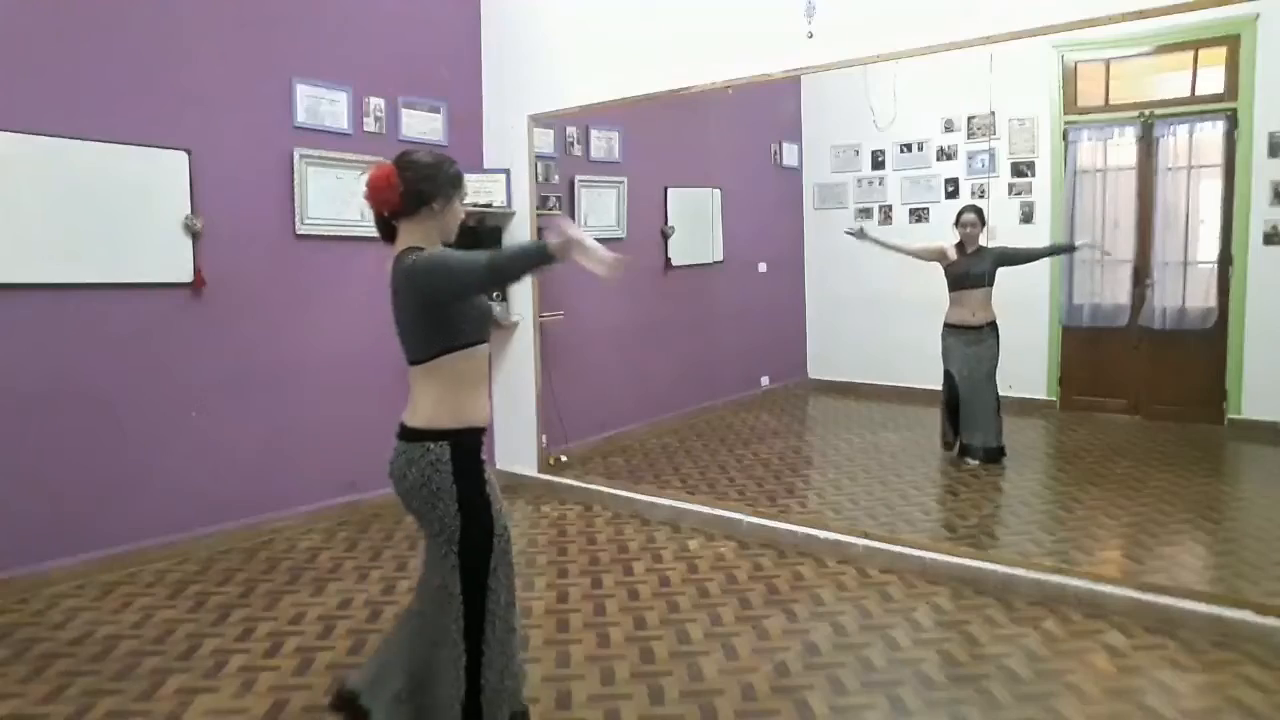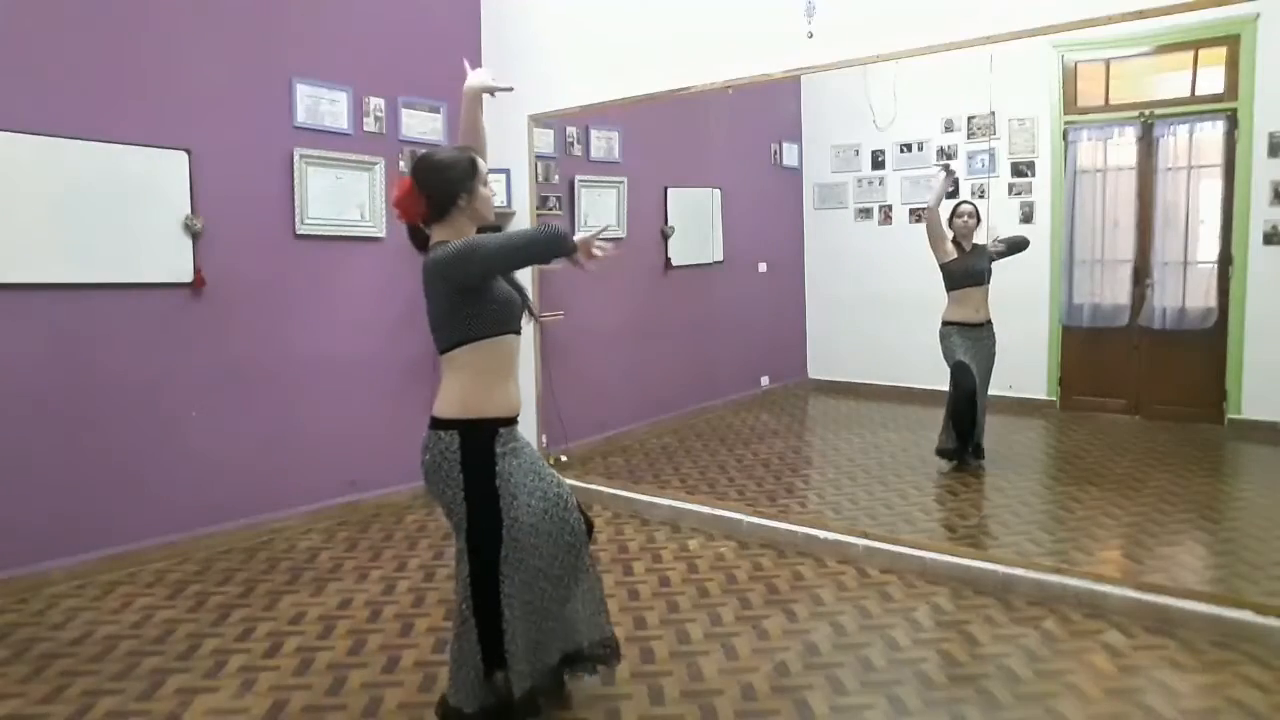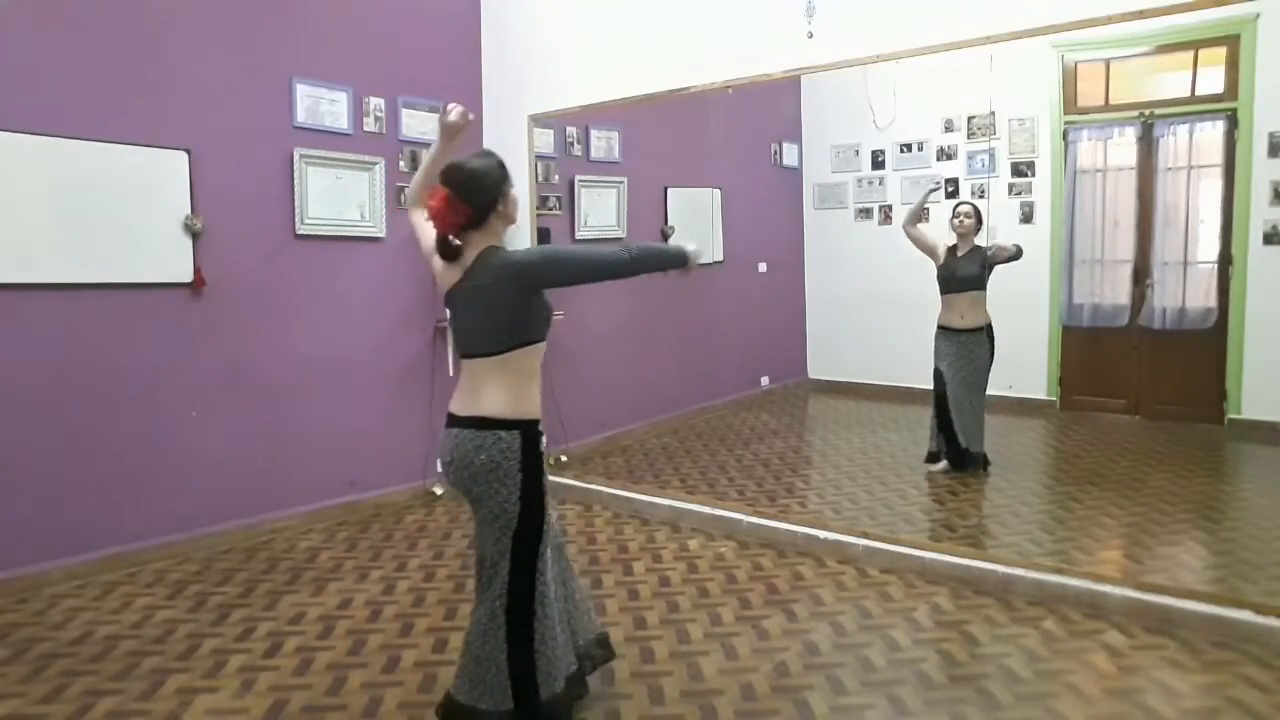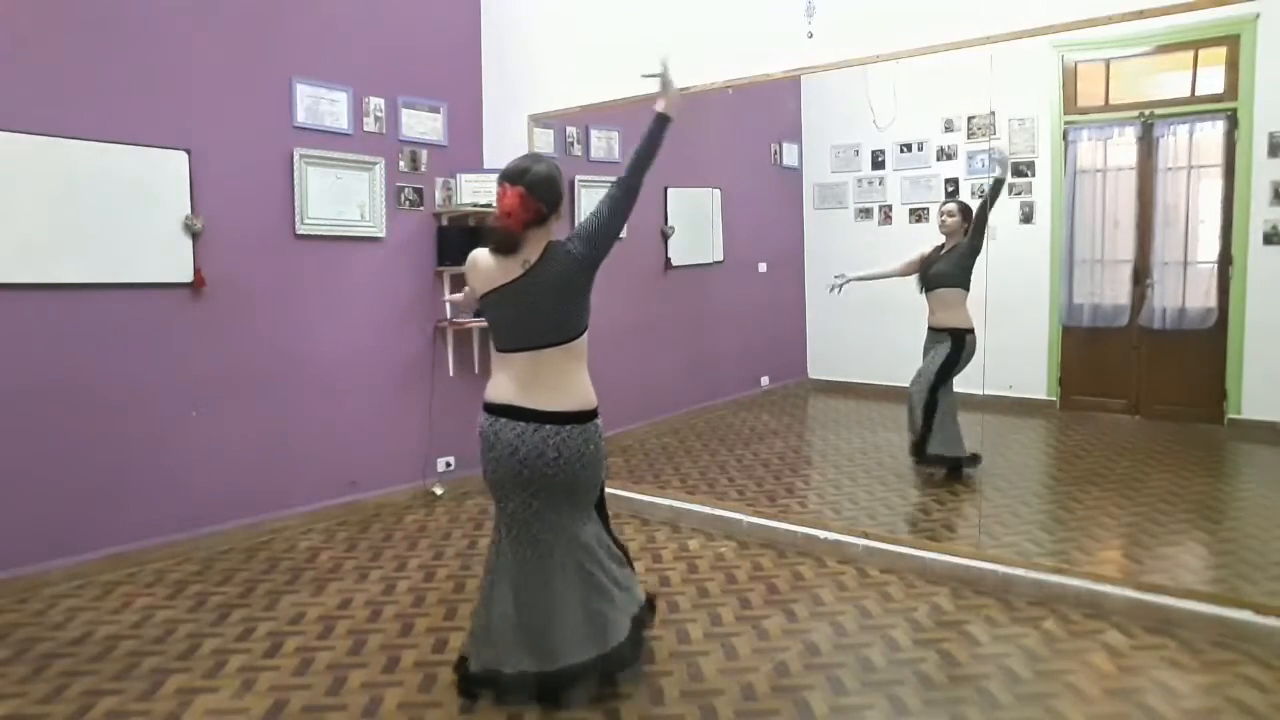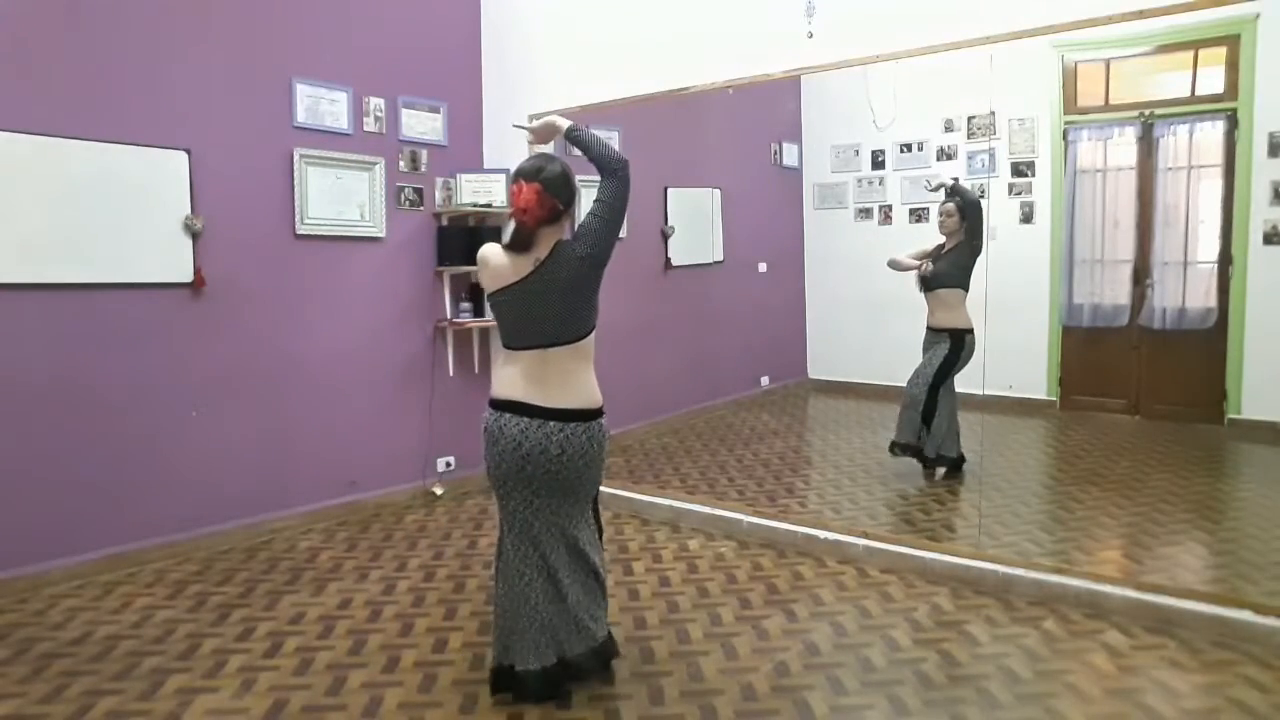
dt=0.7s
person 1, frame 1
left shoulder: (416, 263)
right shoulder: (427, 268)
right elbow: (484, 272)
right wrist: (557, 242)
left hip: (438, 446)
right hip: (447, 454)
left knee: (456, 574)
right knee: (477, 586)
person 1, frame 2
left shoulder: (464, 252)
right shoulder: (451, 261)
left elbow: (462, 165)
right elbow: (545, 240)
left wrist: (471, 102)
right wrist: (575, 242)
left hip: (498, 436)
right hip: (468, 443)
left knee: (558, 527)
right knee: (490, 569)
left ankle: (542, 662)
person 1, frame 3
left shoulder: (445, 262)
right shoulder: (517, 268)
left elbow: (418, 209)
right elbow: (617, 261)
left wrist: (444, 145)
right wrist: (680, 256)
left hip: (463, 433)
right hip: (502, 441)
left knee: (529, 549)
right knee: (511, 570)
person 1, frame 4
left shoulder: (480, 265)
right shoulder: (574, 261)
right elbow: (627, 189)
right wrist: (665, 113)
left hip: (502, 429)
right hip: (569, 432)
left knee: (519, 542)
right knee: (575, 534)
left ankle: (502, 667)
right ankle: (584, 659)
person 1, frame 5
left shoulder: (491, 261)
right shoulder: (584, 259)
right elbow: (618, 172)
right wrist: (567, 129)
left hip: (507, 428)
right hip: (575, 431)
left knee: (524, 542)
right knee: (570, 535)
left ankle: (531, 667)
right ankle: (574, 654)
person 2, frame 1
left shoulder: (993, 255)
right shoulder: (946, 253)
left elbow: (1032, 254)
right elbow: (909, 248)
left wrist: (1074, 247)
right wrist: (872, 239)
left hip: (986, 333)
right hip: (955, 333)
left knee: (982, 388)
right knee: (953, 388)
left ankle: (972, 447)
right ankle: (952, 437)
person 2, frame 2
left shoulder: (985, 251)
right shoulder: (944, 249)
left elbow: (1022, 242)
right elbow: (931, 210)
left wrist: (1001, 246)
right wrist: (944, 181)
left hip: (984, 332)
right hip: (955, 331)
left knee: (977, 391)
right knee: (965, 386)
left ankle: (969, 449)
right ankle: (960, 449)
person 2, frame 3
left shoulder: (985, 254)
right shoulder: (941, 253)
left elbow: (1014, 253)
right elbow: (909, 228)
left wrist: (1010, 252)
right wrist: (926, 195)
left hip: (979, 336)
right hip: (947, 335)
left knee: (972, 394)
right knee: (946, 392)
left ankle: (970, 454)
right ankle: (950, 453)
person 2, frame 4
left shoulder: (968, 250)
right shoulder: (932, 255)
left elbow: (984, 213)
right elbow: (893, 269)
left wrist: (999, 178)
right wrist: (853, 277)
left hip: (957, 337)
right hip: (934, 335)
left knee: (923, 388)
right knee: (936, 391)
left ankle: (943, 455)
right ankle: (945, 455)
person 2, frame 5
left shoulder: (969, 249)
right shoulder: (933, 252)
left elbow: (975, 204)
right elbow: (893, 261)
left wrist: (949, 184)
right wrist: (916, 265)
left hip: (957, 337)
right hip: (933, 336)
left knee: (920, 389)
right knee: (939, 394)
left ankle: (934, 454)
right ankle: (948, 457)
